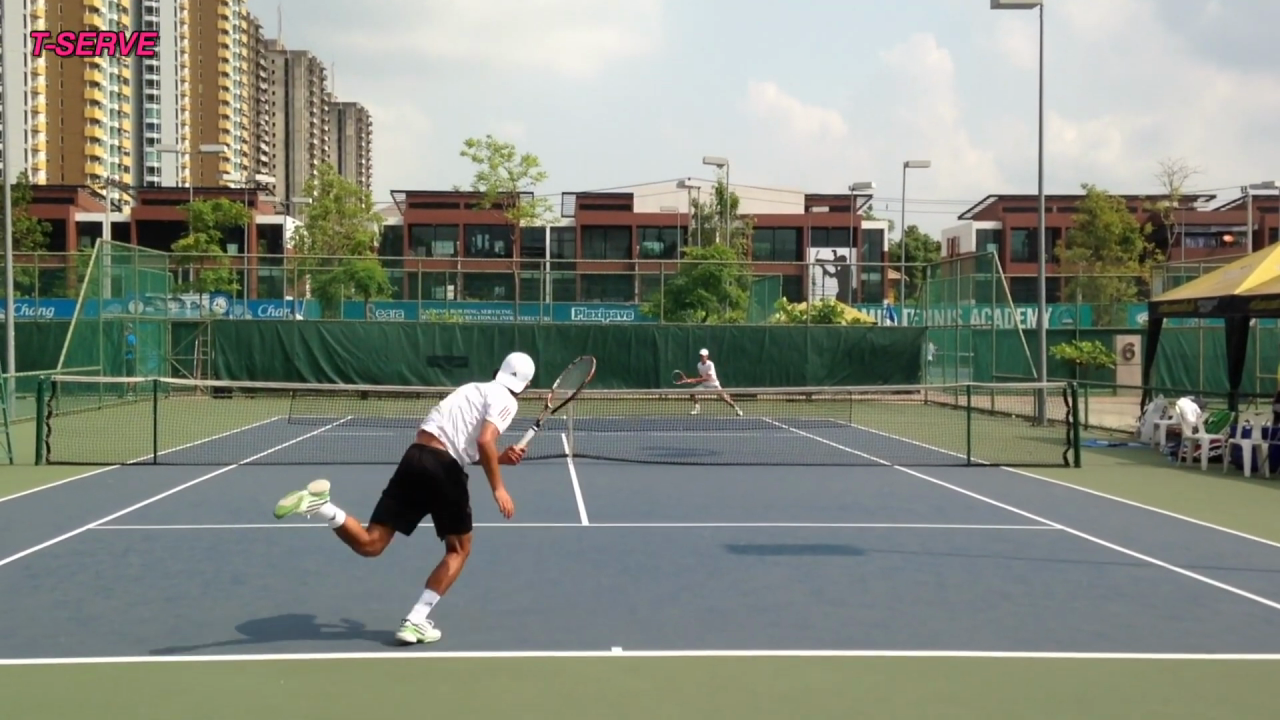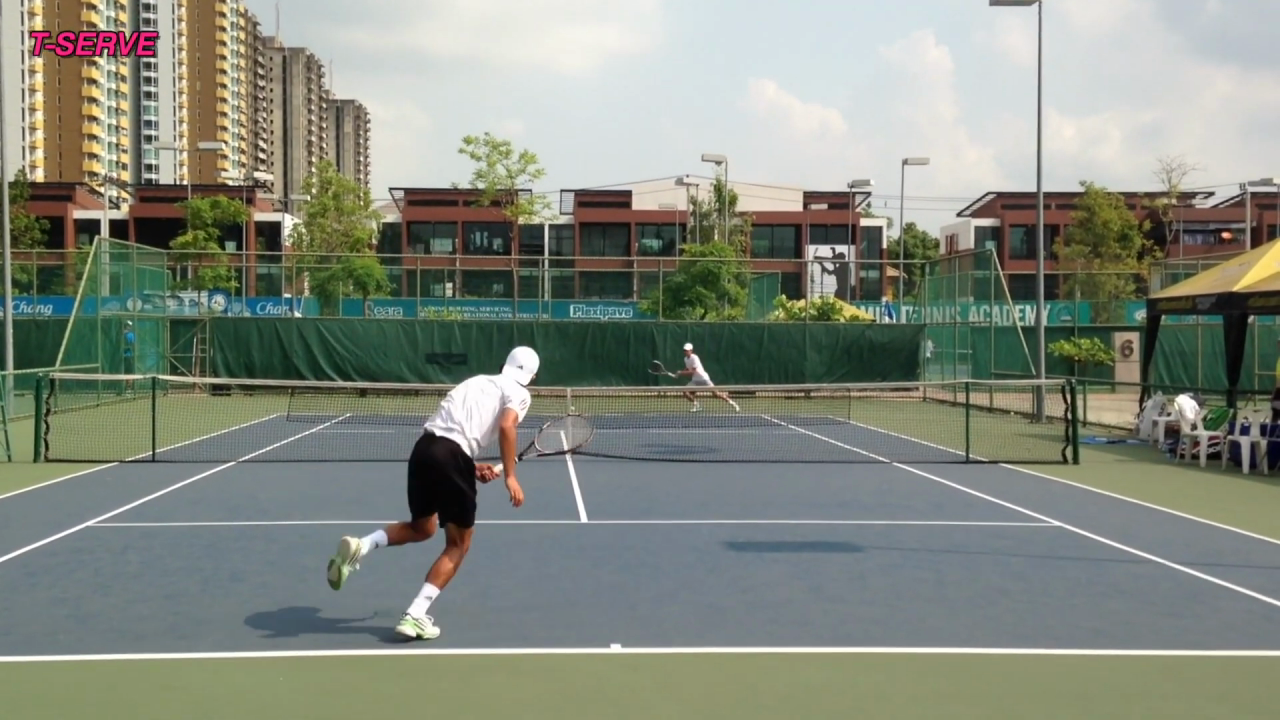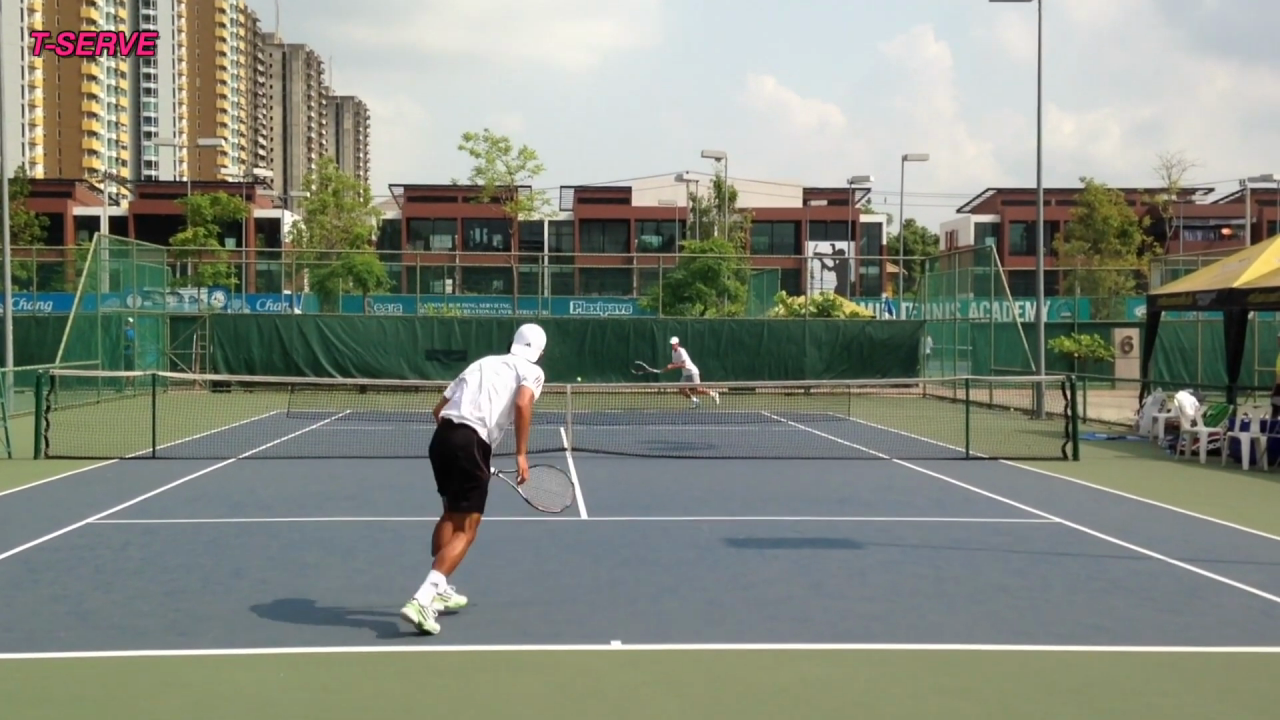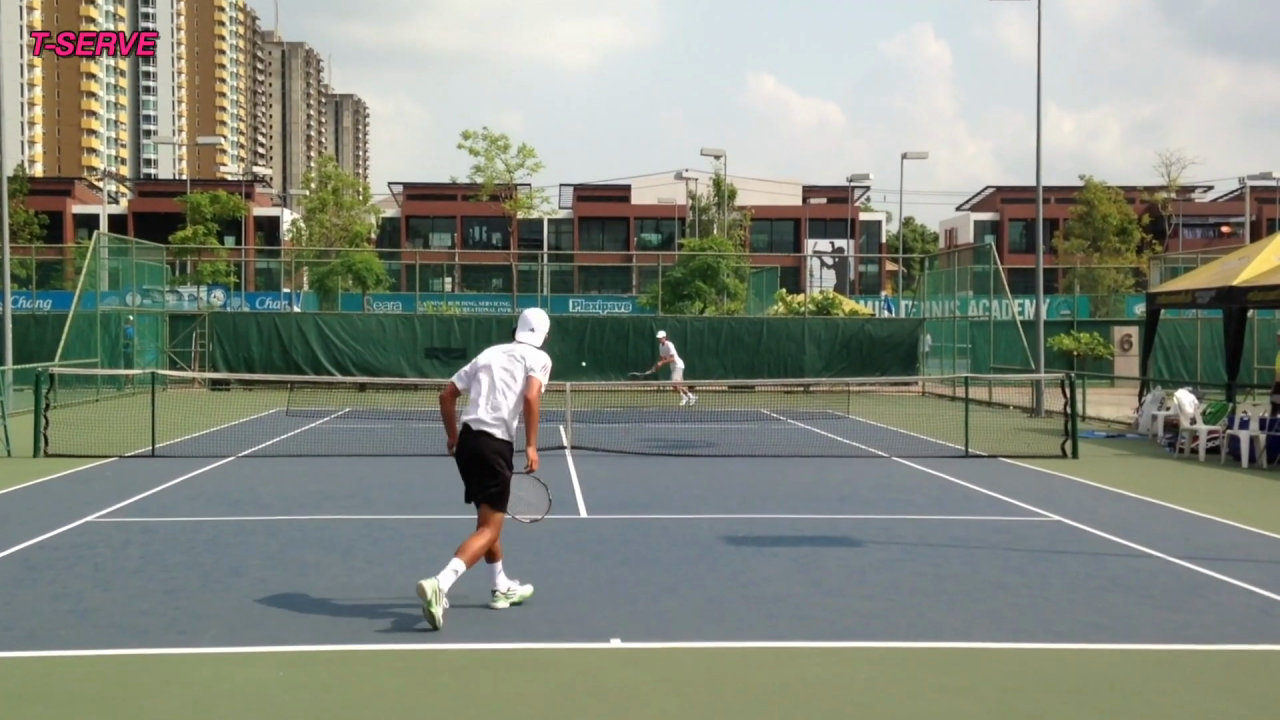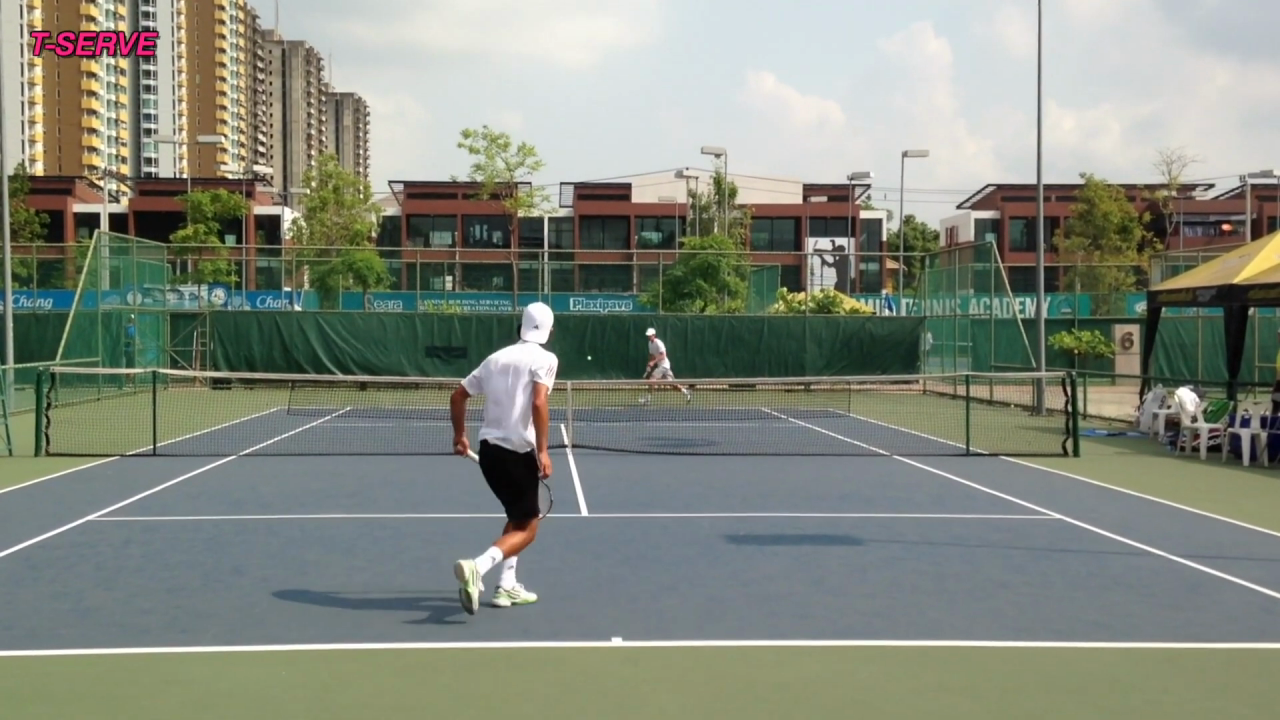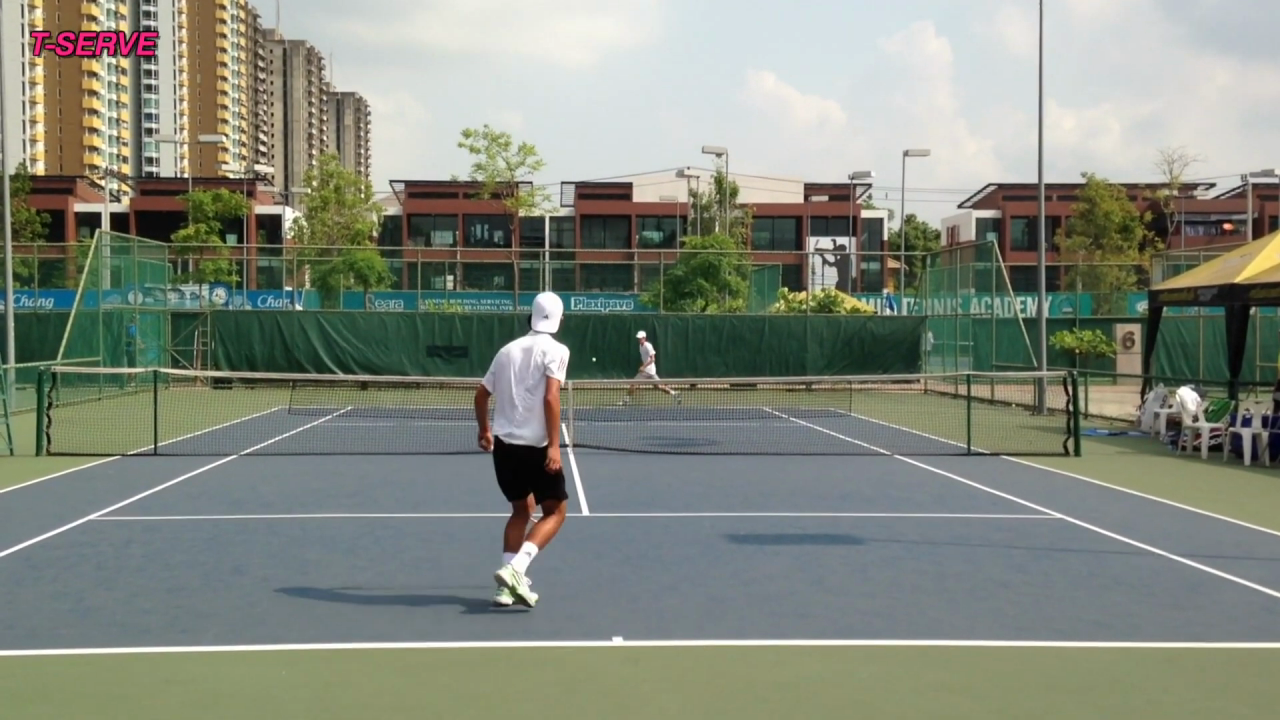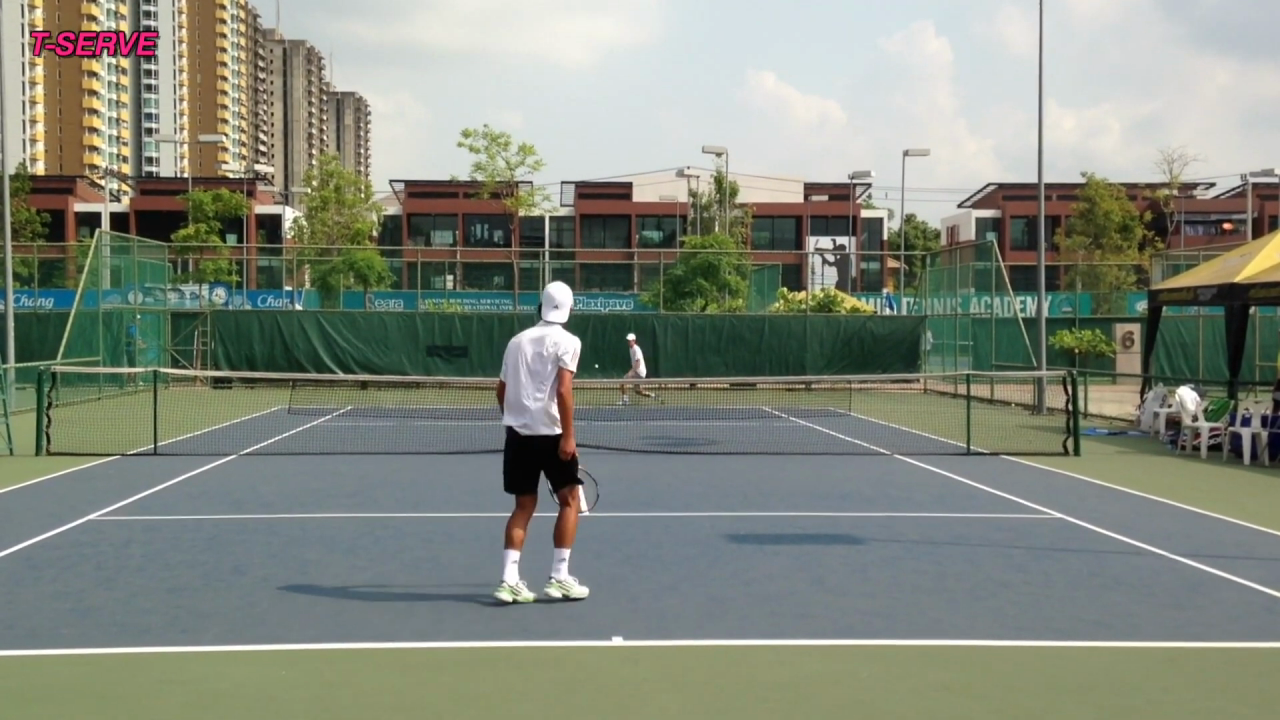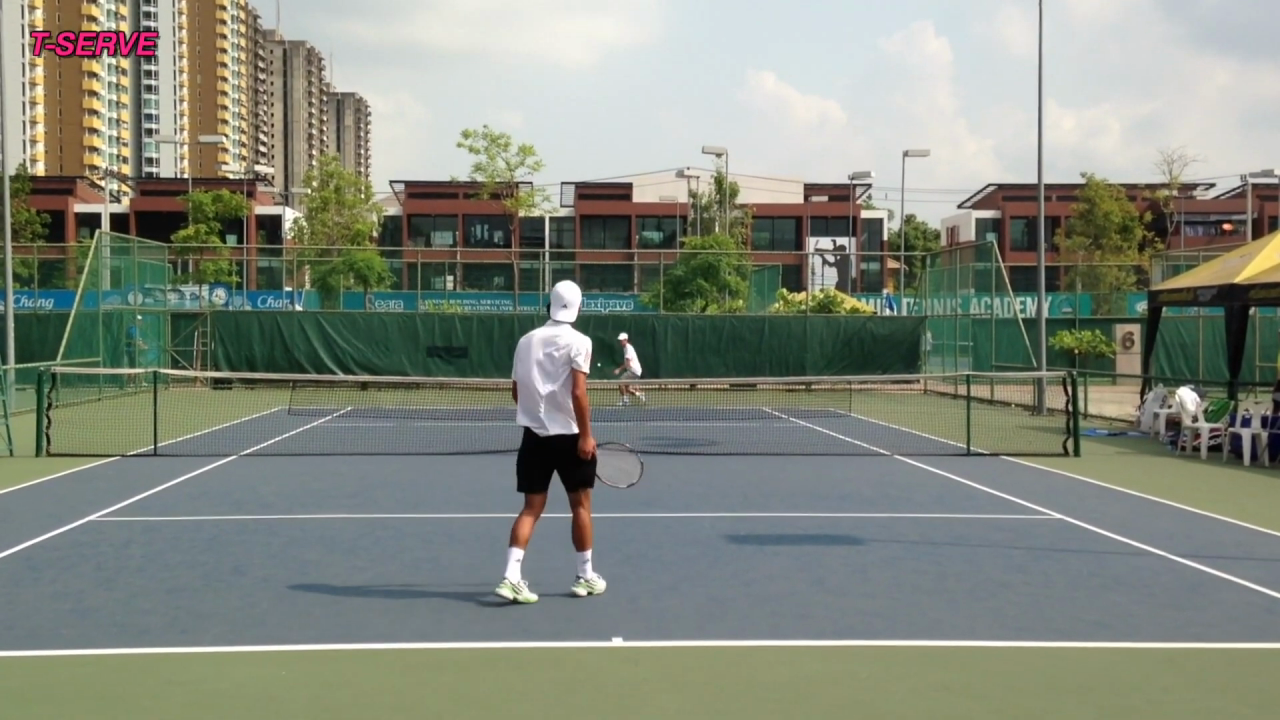
dt=0.1s
person 1, frame 1
left shoulder: (472, 389)
right shoulder: (505, 401)
right elbow: (485, 442)
left wrist: (498, 458)
right wrist: (498, 488)
left hip: (414, 458)
right hip: (445, 469)
left knee: (368, 544)
right knee: (459, 549)
left ankle: (319, 503)
right ankle: (416, 621)
person 1, frame 2
left shoulder: (474, 381)
right shoulder: (518, 393)
right elbow: (506, 427)
right wrist: (511, 476)
left hip: (425, 447)
right hip: (453, 456)
left knee: (421, 528)
right knee: (458, 545)
left ankle: (359, 547)
right ankle: (416, 616)
person 1, frame 3
left shoulder: (481, 363)
right shoulder: (531, 371)
left elbow: (440, 408)
right elbow: (522, 404)
right wrist: (521, 454)
left hip: (443, 437)
right hip: (472, 442)
left knee: (452, 513)
right knee: (465, 531)
left ankle: (440, 591)
right ankle: (421, 602)
person 1, frame 4
left shoulder: (487, 354)
right shoulder: (539, 359)
left elbow: (446, 395)
right elbow: (531, 397)
left wrist: (453, 433)
right wrist: (531, 446)
left hip: (468, 439)
right hip: (494, 444)
left knee: (489, 515)
right knee: (489, 528)
left ankle: (501, 588)
right ankle: (438, 585)
person 1, frame 5
left shoulder: (495, 358)
right shoulder: (545, 359)
left elbow: (458, 396)
right elbow: (540, 403)
left wrist: (459, 435)
right wrist: (544, 451)
left hip: (488, 449)
right hip: (520, 452)
left knee: (517, 517)
right knee: (524, 530)
left ankle: (507, 586)
right ankle: (475, 567)
person 1, frame 6
left shoulder: (506, 350)
right shoulder: (555, 350)
left elbow: (481, 395)
right elbow: (551, 399)
left wrist: (484, 431)
right wrist: (554, 446)
left hip: (502, 444)
right hip: (534, 445)
left knee: (521, 511)
right knee: (555, 512)
left ankle: (509, 585)
right ankle: (514, 571)
person 1, frame 7
left shoulder: (516, 341)
right shoulder: (567, 341)
left elbow: (502, 391)
right elbow: (564, 391)
right wrist: (568, 436)
left hip: (517, 435)
right hip: (550, 435)
left knee: (523, 507)
right knee: (569, 504)
left ankle: (509, 581)
right ankle: (560, 578)
person 1, frame 8
left shoulder: (526, 340)
right shoulder: (578, 341)
left elbow: (516, 391)
right elbow: (579, 393)
right wrist: (586, 434)
left hip: (533, 435)
right hip: (566, 435)
left knee: (532, 507)
right knee: (581, 505)
left ankle: (512, 578)
right ankle: (585, 577)
